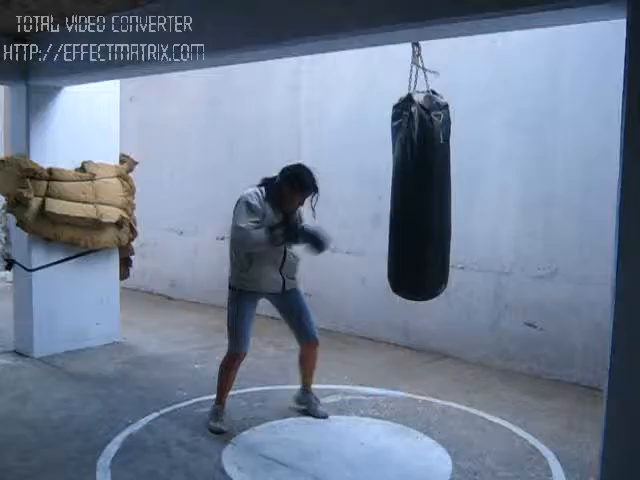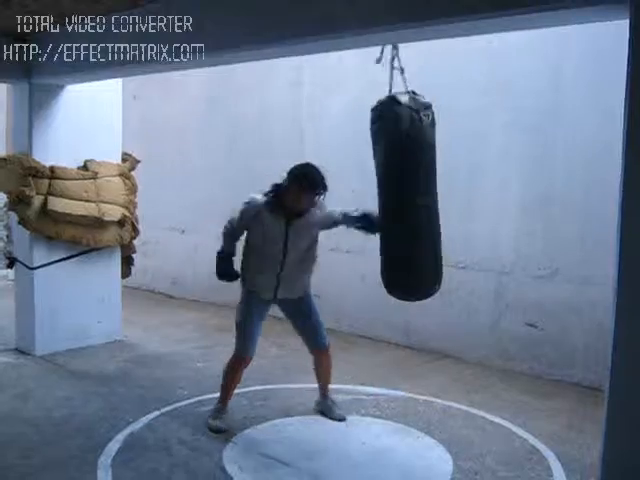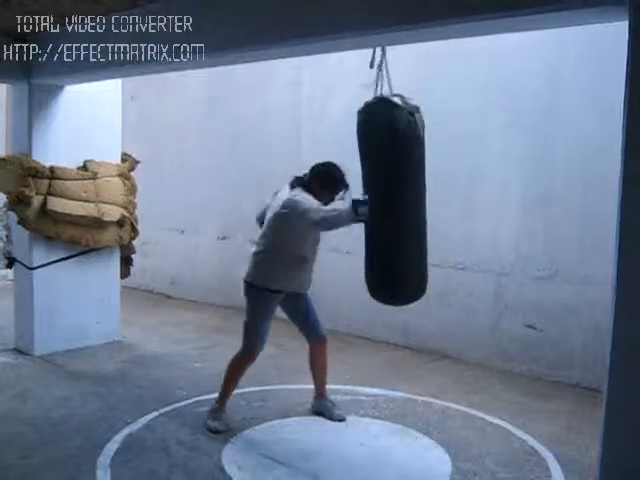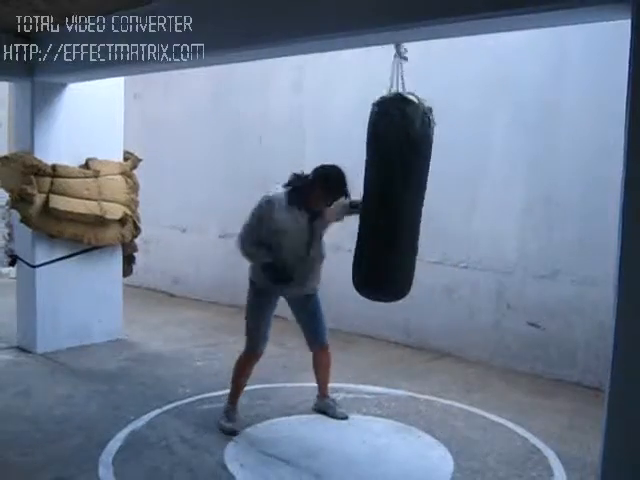
dt=0.2s
person 1, frame 1
left shoulder: (292, 209)
right shoulder: (250, 201)
left elbow: (299, 234)
right elbow: (244, 238)
left wrist: (311, 236)
right wrist: (281, 233)
left hip: (282, 282)
right hip: (244, 284)
left knee: (310, 341)
right knee: (238, 351)
left ankle: (305, 394)
right ankle: (218, 408)
person 1, frame 2
left shoulder: (314, 210)
right shoulder: (257, 207)
left elbow: (339, 217)
right elbow: (232, 229)
left wrist: (361, 219)
right wrist: (225, 256)
left hip: (295, 291)
right hip: (257, 290)
left knee: (321, 348)
right knee: (243, 355)
left ankle: (325, 399)
right ankle: (221, 407)
person 1, frame 3
left shoulder: (286, 196)
right shoulder: (297, 201)
left elbow: (262, 218)
right elbow: (322, 219)
right wrist: (357, 210)
left hip: (293, 286)
right hip: (264, 285)
left knee: (319, 340)
right knee: (250, 352)
left ankle: (321, 399)
right ankle: (218, 407)
person 1, frame 4
left shoulder: (324, 209)
right shoulder: (274, 204)
left elbow: (344, 209)
right elbow: (247, 240)
left wrist: (360, 205)
right wrist: (269, 265)
left hip: (304, 288)
right hip: (266, 286)
left knee: (321, 346)
right knee: (253, 351)
left ankle: (323, 398)
right ankle: (231, 407)
